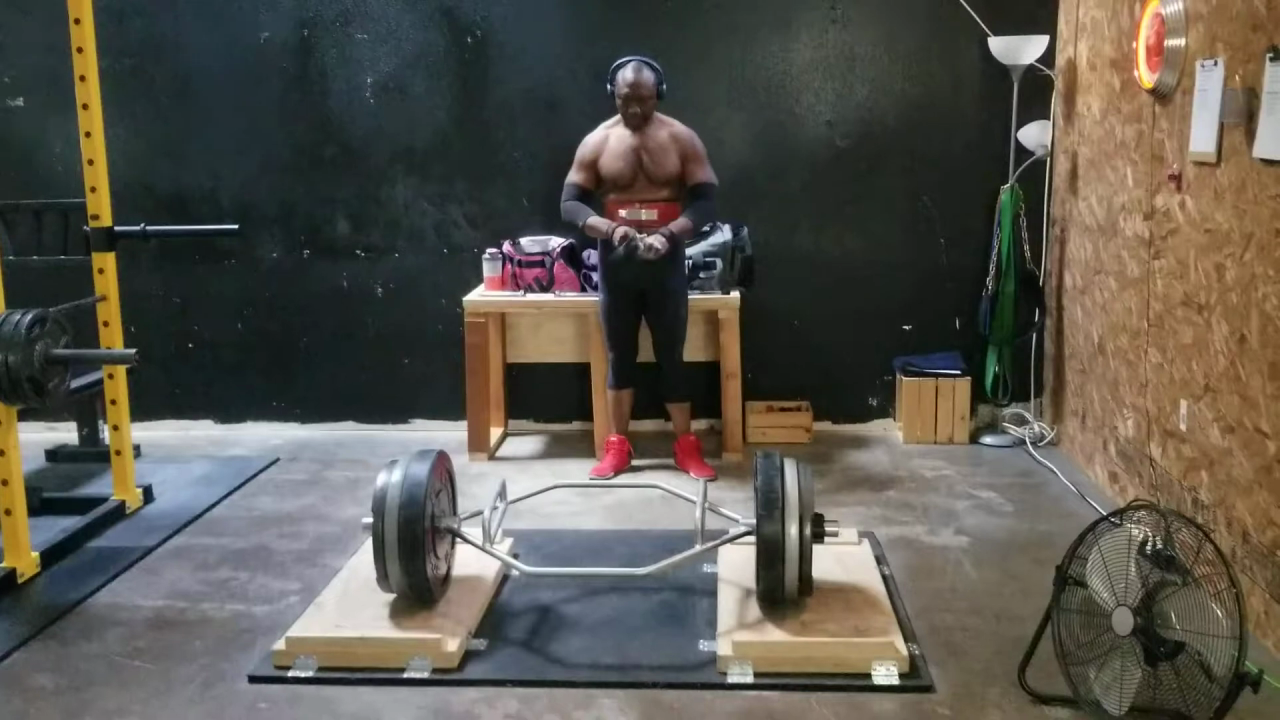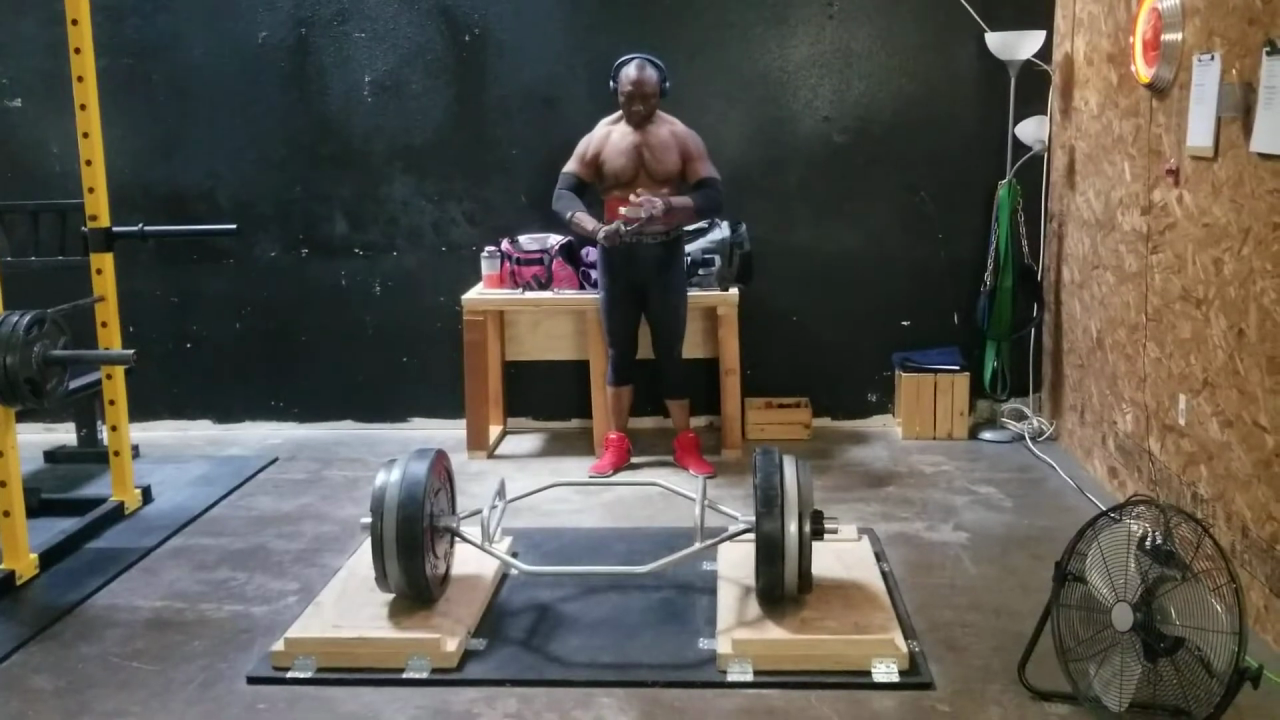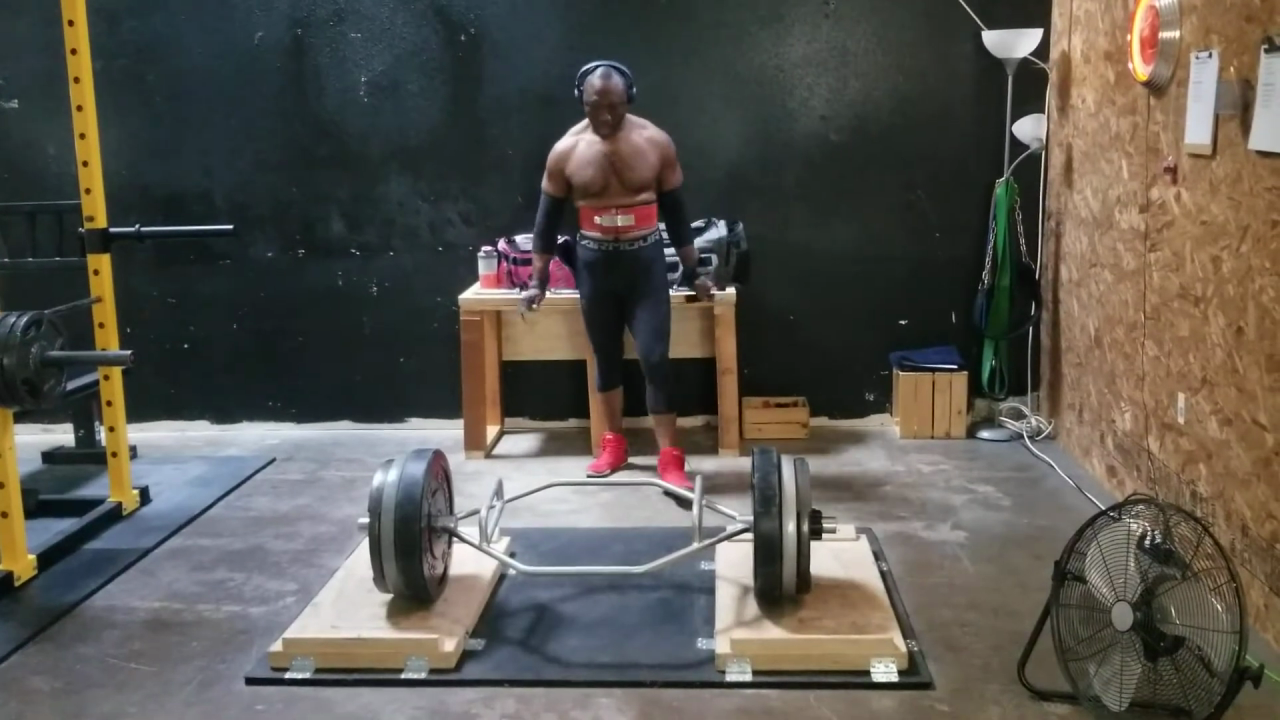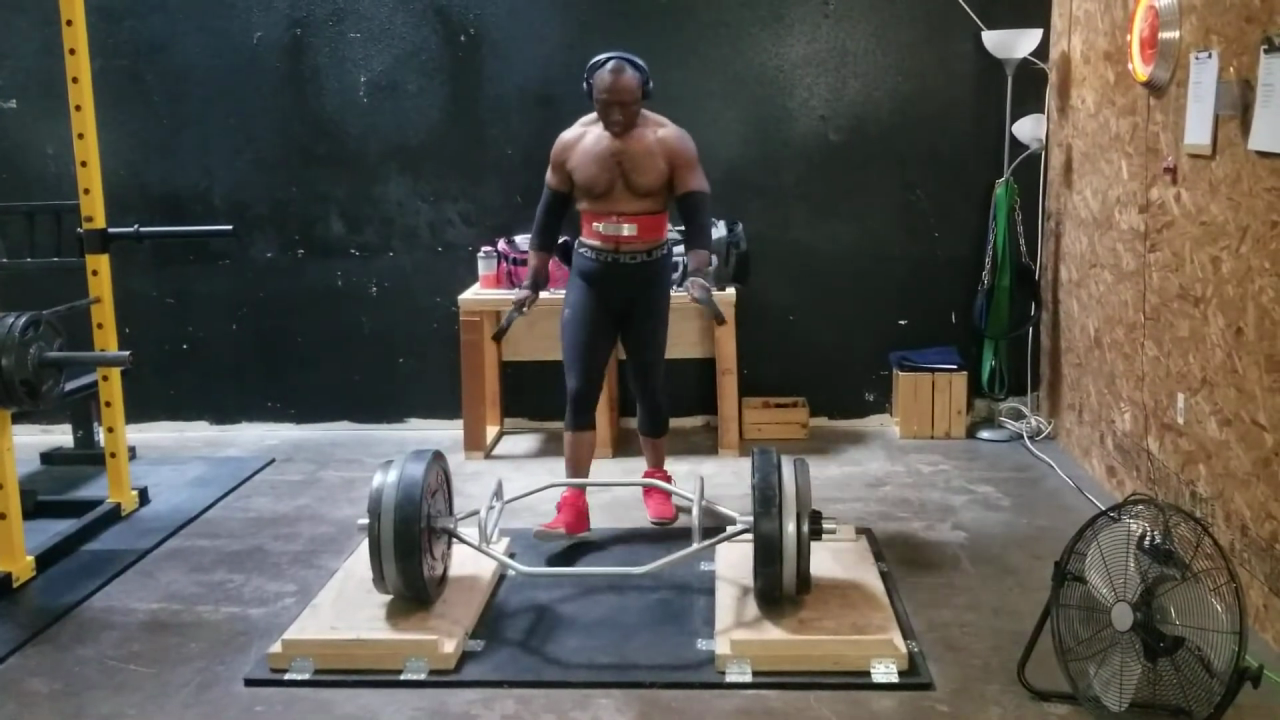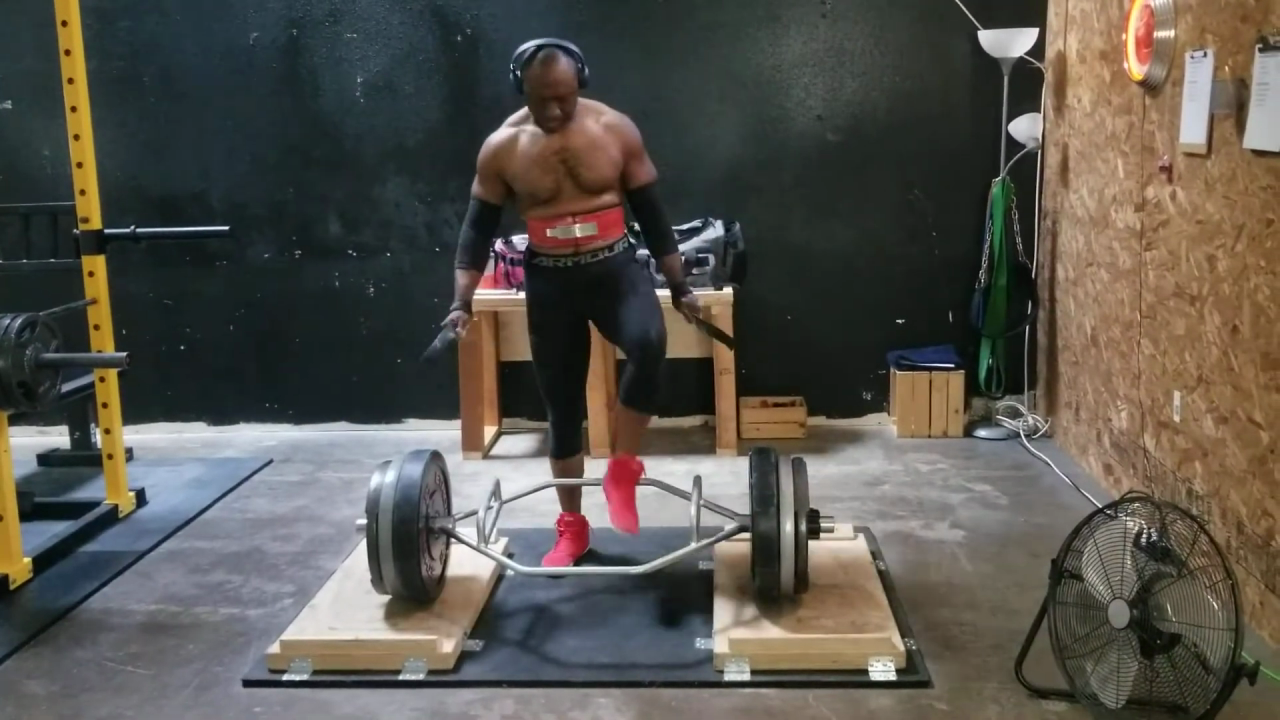
dt=0.7s
person 1, frame 1
left shoulder: (682, 139)
right shoulder: (596, 143)
left elbow: (706, 202)
right elbow: (570, 204)
left wrist: (668, 235)
right wrist: (609, 228)
left hip: (666, 258)
right hip: (616, 259)
left knee: (671, 355)
right knee: (619, 355)
left ankle: (686, 446)
right ankle: (618, 445)
person 1, frame 2
left shoulder: (683, 138)
right shoulder: (598, 139)
left elbow: (714, 197)
right elbow: (562, 195)
left wrist: (669, 205)
right wrist: (596, 229)
left hip: (665, 254)
right hip: (617, 255)
left knee: (670, 352)
right knee: (619, 351)
left ankle: (686, 443)
right ankle: (616, 443)
person 1, frame 3
left shoulder: (656, 142)
right shoulder: (565, 150)
left elbow: (675, 210)
right elbow: (548, 218)
left wrist: (692, 272)
right wrist: (538, 280)
left hip: (645, 260)
right hip: (594, 262)
left knee: (654, 359)
right knee: (606, 358)
left ankle: (670, 458)
right ankle: (613, 443)
person 1, frame 4
left shoulder: (673, 142)
right shoulder: (570, 143)
left elbow: (697, 214)
right elbow: (549, 214)
left wrist: (697, 272)
right wrist: (532, 280)
left hip: (648, 273)
right hip: (589, 272)
left knee: (648, 383)
right knee: (580, 390)
left ankle: (656, 479)
right ankle: (574, 505)
person 1, frame 5
left shoulder: (617, 130)
right shoulder: (501, 147)
left elbow: (650, 211)
right elbow: (478, 228)
left wrist: (678, 285)
right wrist: (462, 301)
left hip: (615, 267)
right hip: (548, 283)
left knee: (649, 341)
right knee: (562, 407)
left ankle: (623, 466)
right ankle: (572, 526)
